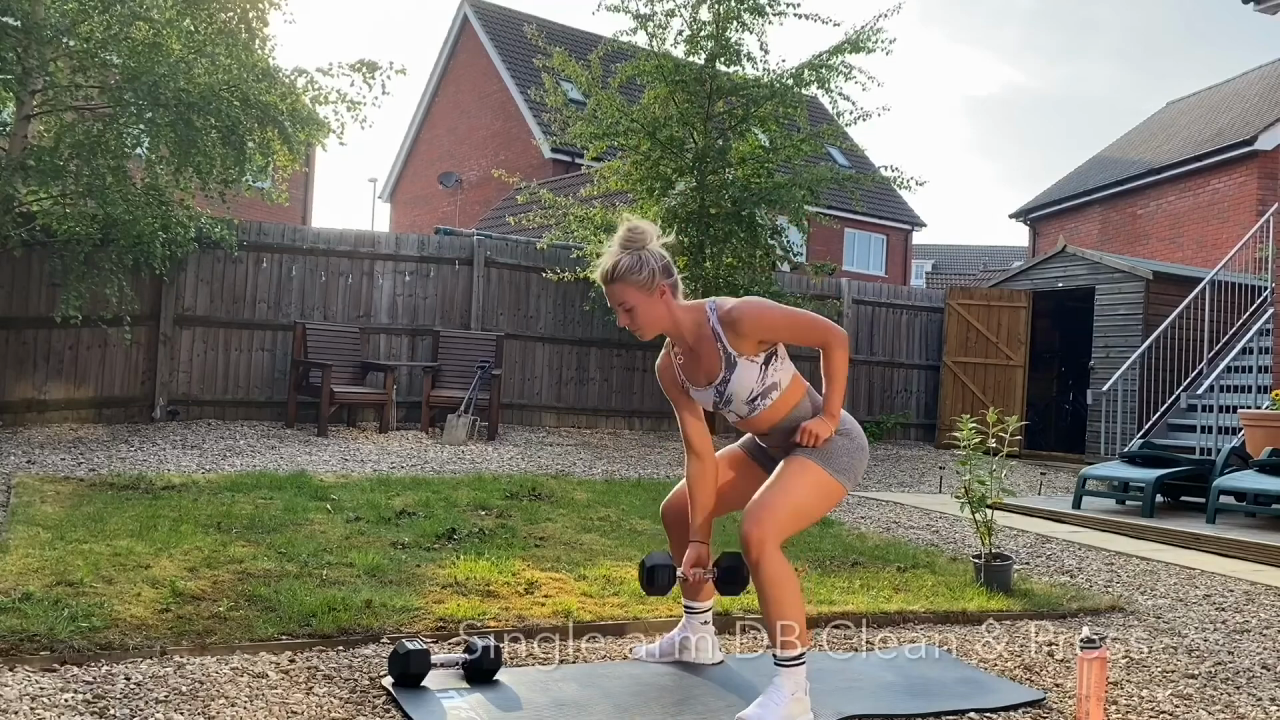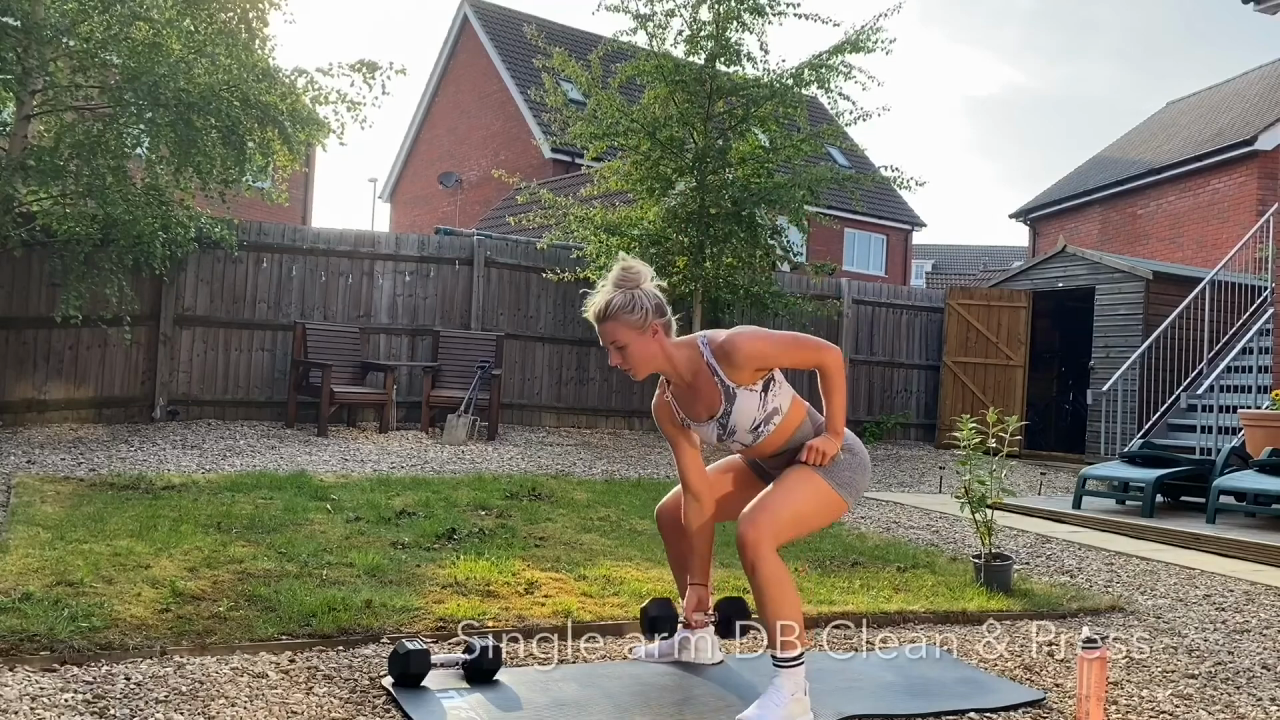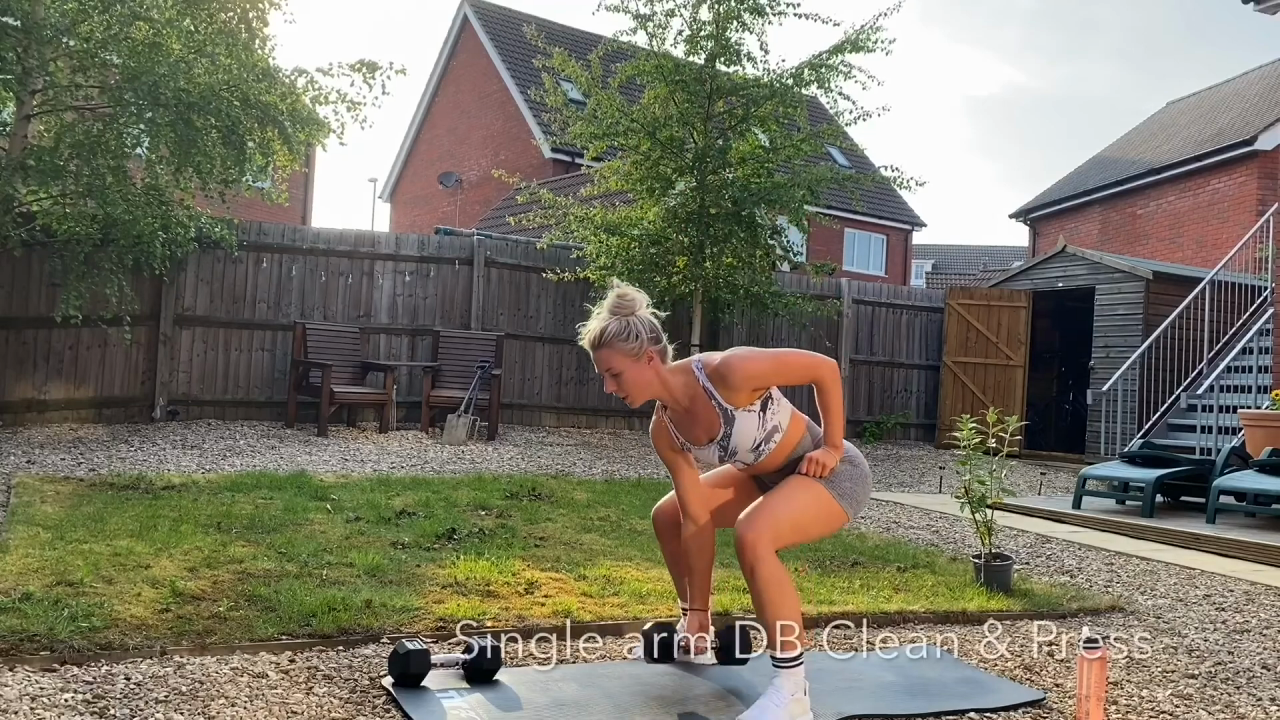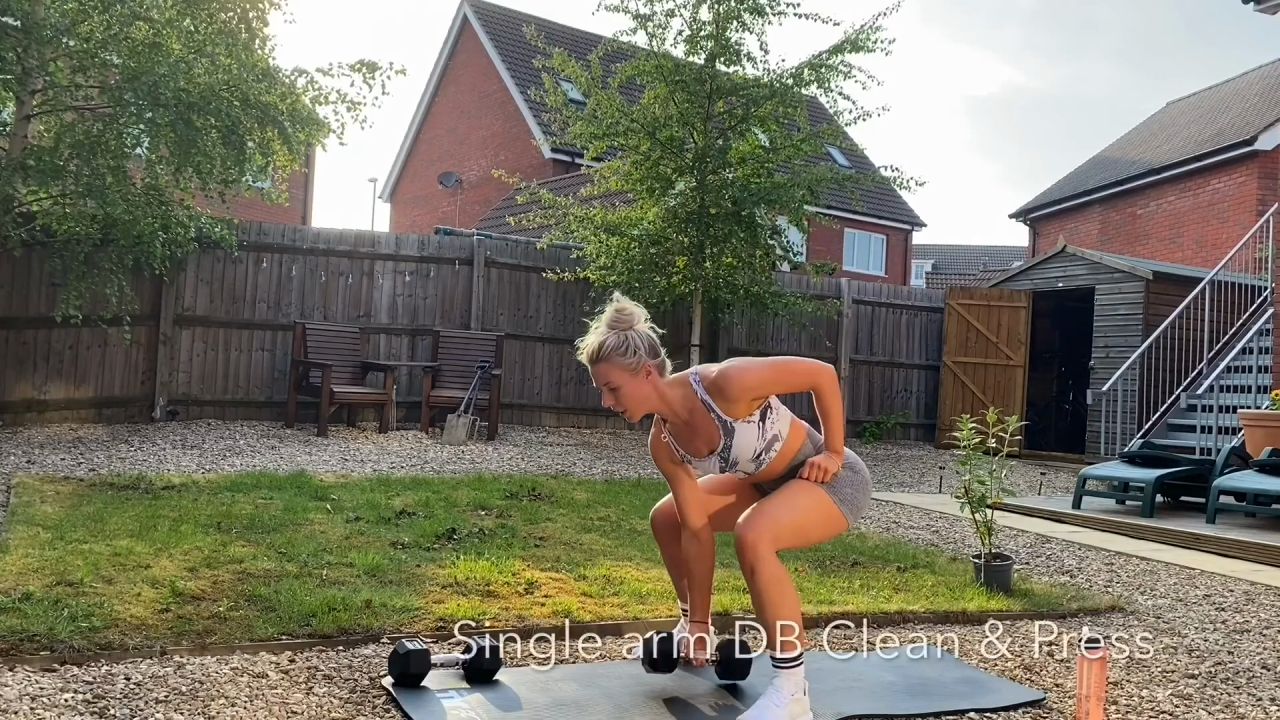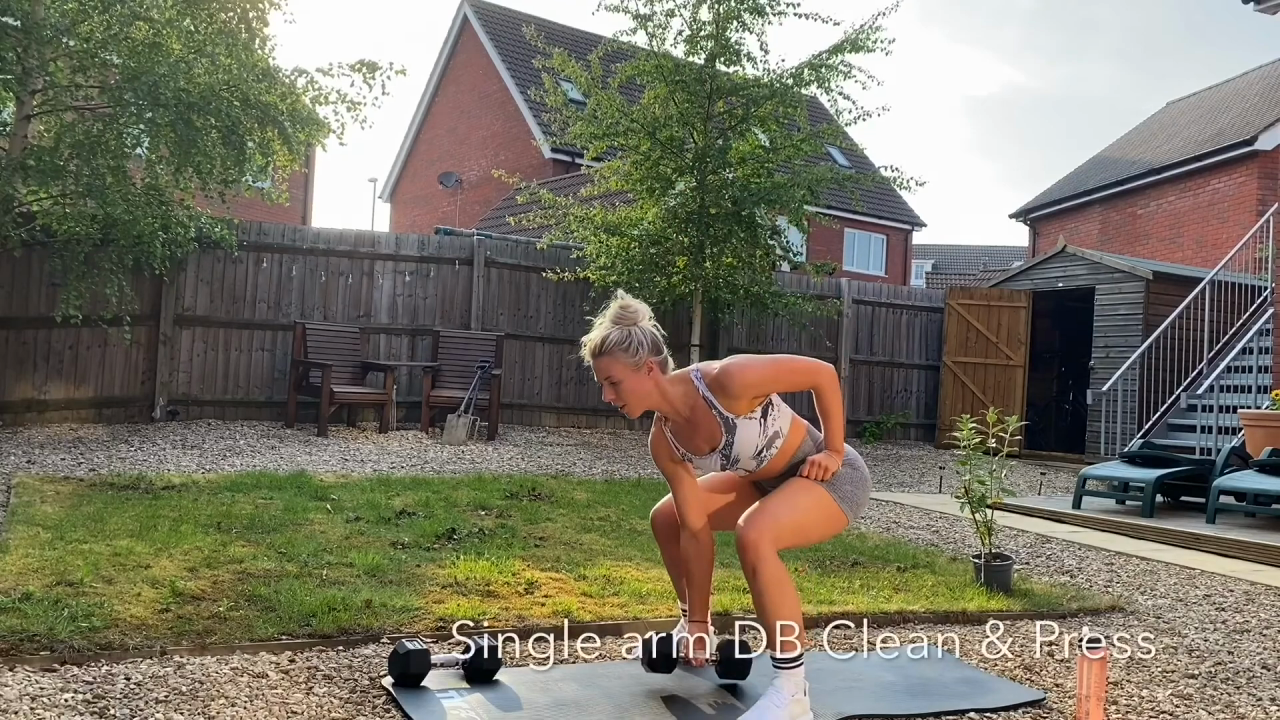
dt=0.1s
person 1, frame 1
left shoulder: (738, 317)
right shoulder: (670, 365)
left elbow: (836, 339)
right elbow: (700, 451)
left wrist: (829, 415)
right wrist: (698, 542)
left hip: (830, 443)
right hip: (770, 447)
left knee: (757, 533)
right knee: (677, 511)
right ankle: (697, 635)
person 1, frame 2
left shoulder: (730, 350)
right shoulder: (666, 407)
left elbow: (830, 357)
right elbow: (697, 498)
left wrist: (832, 432)
right wrist: (697, 587)
left hip: (833, 461)
right hip: (774, 464)
left knee: (755, 533)
right knee: (670, 515)
right ankle: (696, 634)
person 1, frame 3
left shoulder: (728, 371)
right shoulder: (664, 430)
left elbow: (826, 369)
right elbow: (695, 517)
left wrist: (832, 445)
right wrist: (697, 610)
left hip: (833, 472)
right hip: (772, 475)
left knee: (753, 536)
right knee: (667, 518)
right ankle: (696, 639)
person 1, frame 4
left shoulder: (724, 383)
right shoulder: (663, 442)
left elbow: (823, 374)
right elbow: (695, 530)
left wrist: (834, 451)
right wrist: (699, 622)
left hip: (834, 478)
right hip: (772, 482)
left knee: (753, 535)
right knee: (666, 518)
right ankle: (693, 635)
person 1, frame 5
left shoulder: (727, 380)
right shoulder: (664, 440)
left elbow: (823, 373)
right elbow: (696, 529)
left wrist: (835, 449)
right wrist: (699, 620)
left hip: (832, 475)
right hip: (772, 479)
left knee: (754, 535)
right knee: (665, 519)
right ankle: (692, 634)
